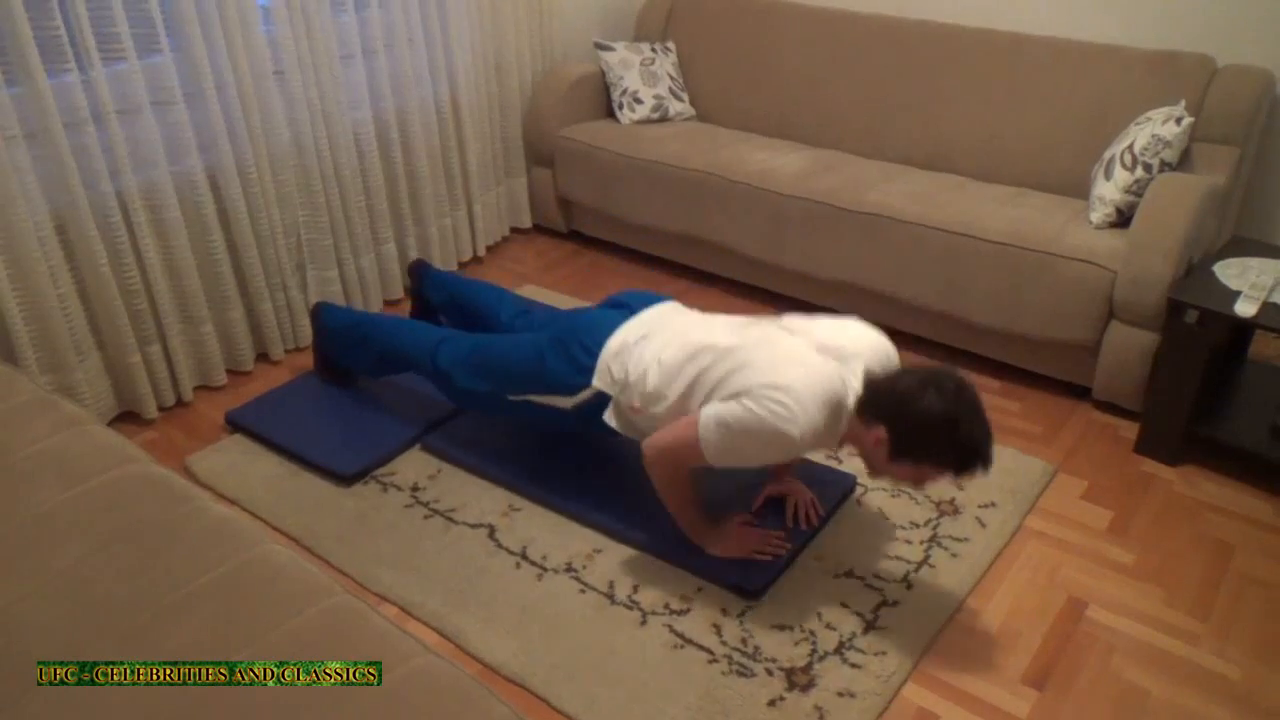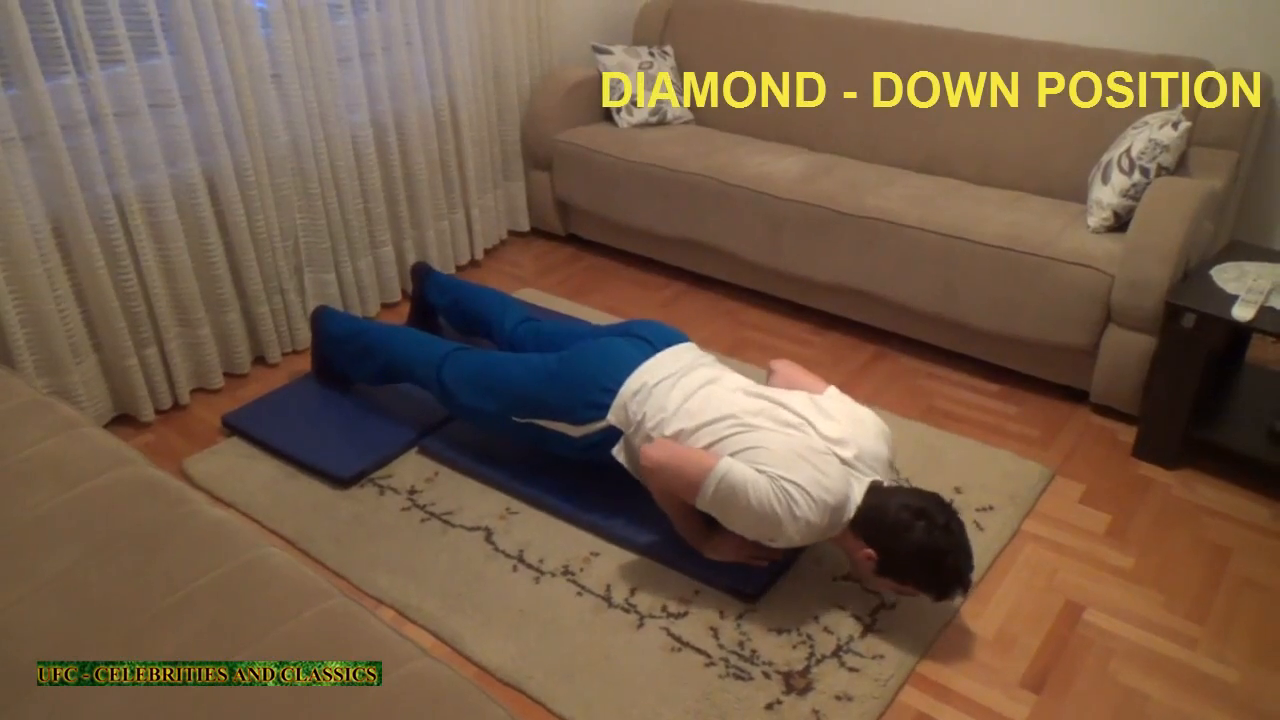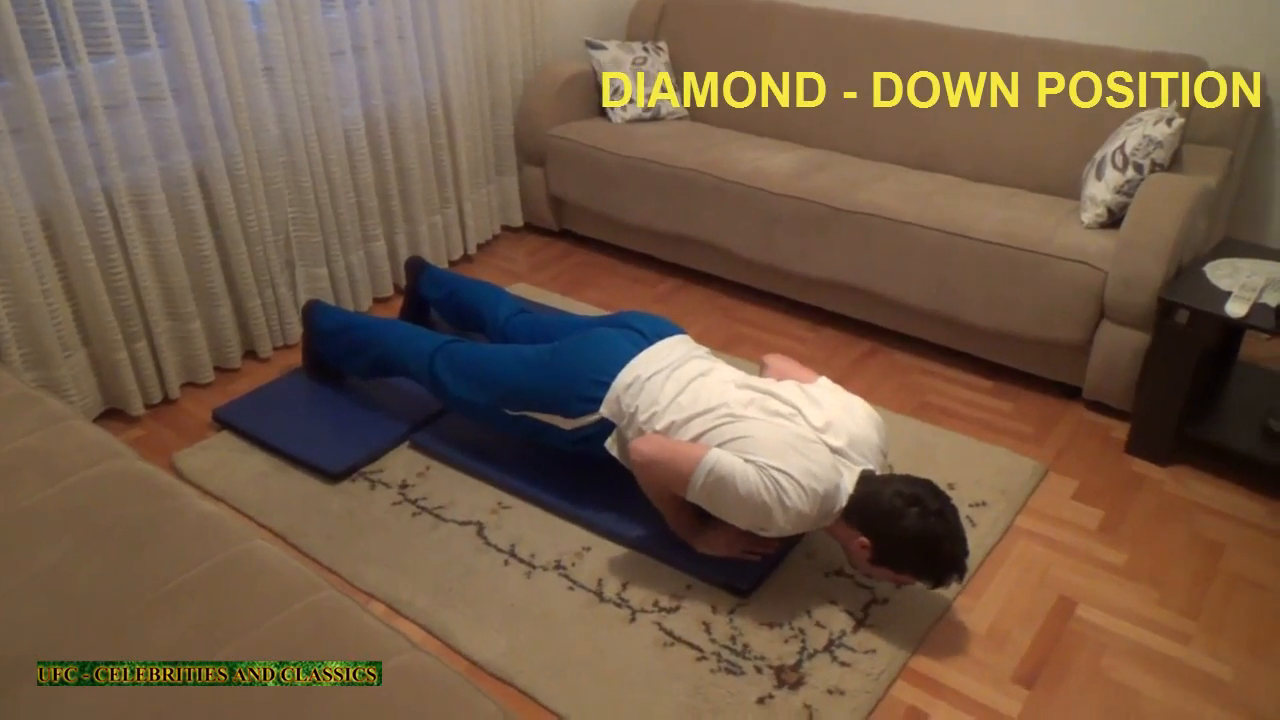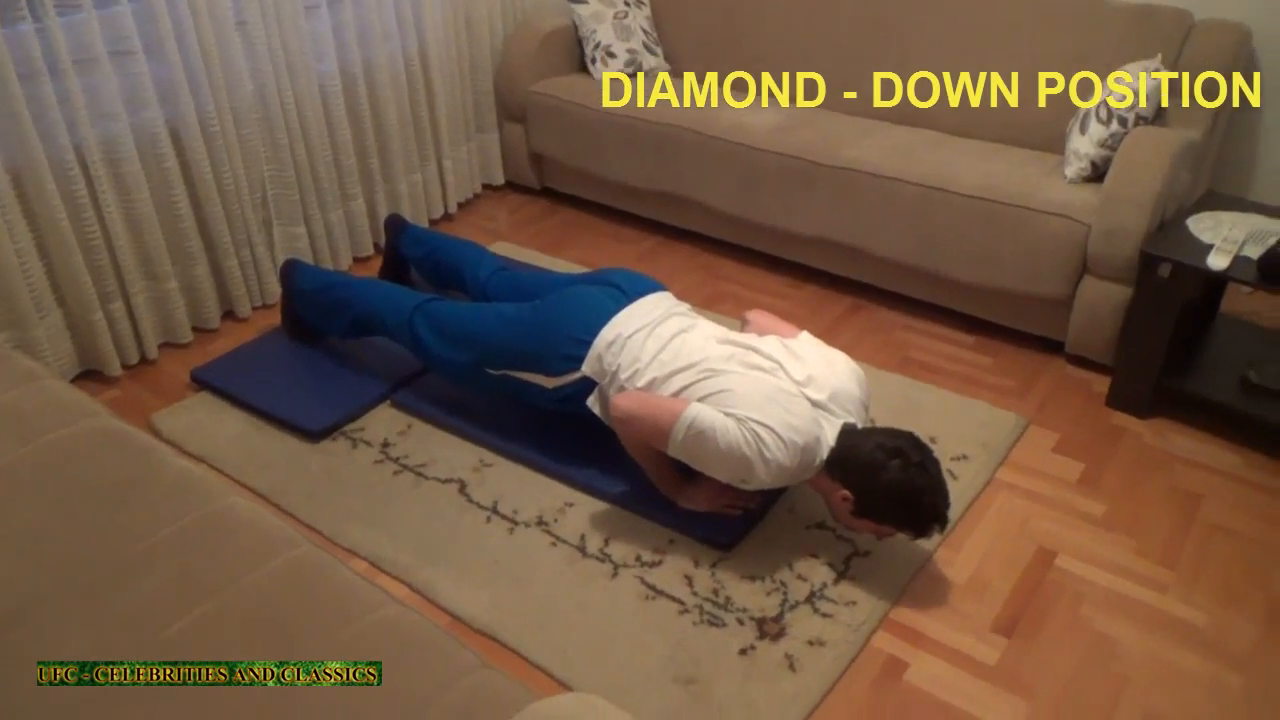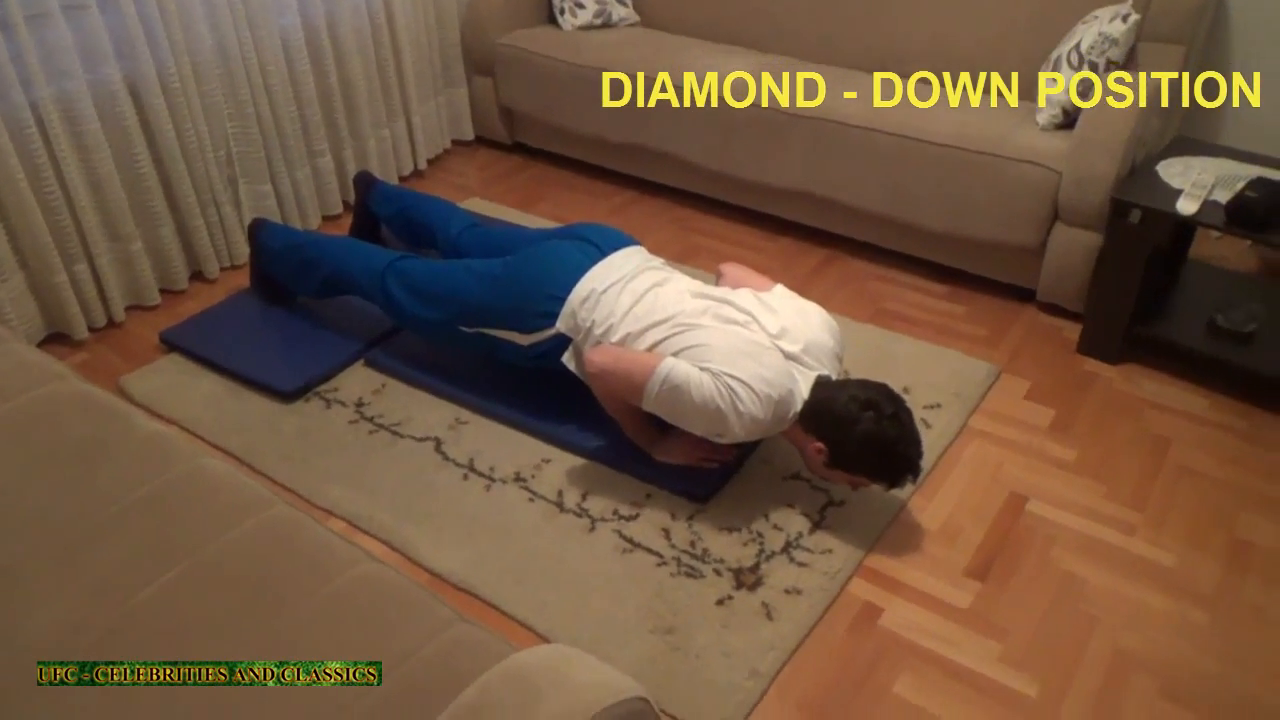
dt=0.7s
person 1, frame 1
left shoulder: (875, 354)
right shoulder: (791, 413)
right elbow: (662, 450)
left wrist: (784, 470)
right wrist: (708, 536)
left hip: (654, 320)
right hip: (605, 367)
left knee: (524, 323)
right knee: (459, 365)
left ankle: (434, 286)
right ankle: (340, 328)
person 1, frame 2
left shoulder: (872, 438)
right shoulder: (792, 511)
left elbow: (783, 367)
right elbow: (656, 460)
right wrist: (706, 542)
left hip: (661, 354)
right hip: (608, 401)
left knee: (525, 333)
right knee: (460, 377)
left ankle: (435, 289)
right ankle: (338, 334)
person 1, frame 3
left shoulder: (865, 428)
right shoulder: (783, 500)
left elbow: (776, 361)
right elbow: (647, 453)
right wrist: (698, 535)
left hip: (654, 346)
right hip: (600, 392)
left knee: (517, 325)
right knee: (452, 369)
left ankle: (428, 282)
right ankle: (330, 328)
person 1, frame 4
left shoulder: (848, 382)
right shoulder: (766, 452)
left elbow: (757, 316)
right elbow: (628, 410)
right wrist: (681, 491)
left hip: (637, 303)
right hip: (583, 350)
left knee: (495, 282)
right knee: (435, 330)
left ankle: (407, 240)
right ankle: (309, 286)
person 1, frame 5
left shoulder: (822, 334)
right shoulder: (739, 406)
left elbow: (732, 269)
right elbow: (601, 363)
right wrist: (655, 443)
left hip: (612, 258)
right hip: (559, 302)
left knee: (468, 239)
right knee: (407, 286)
left ankle: (378, 198)
right ankle: (278, 247)
